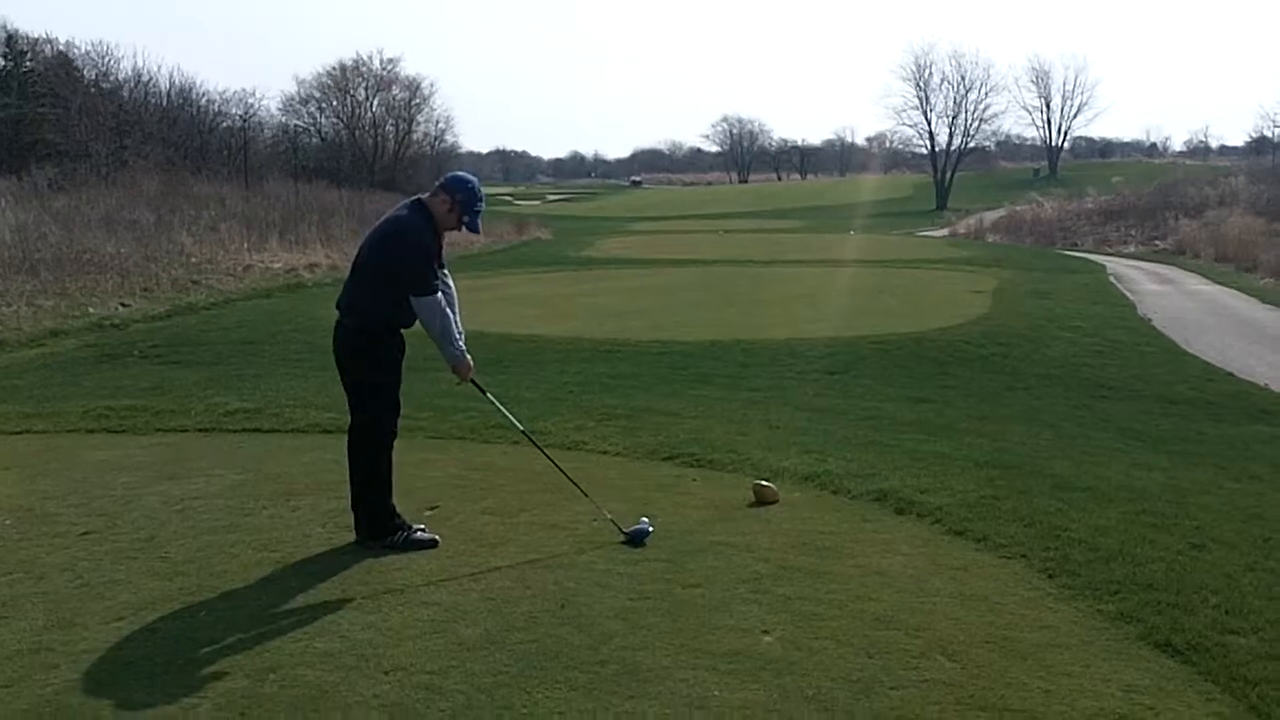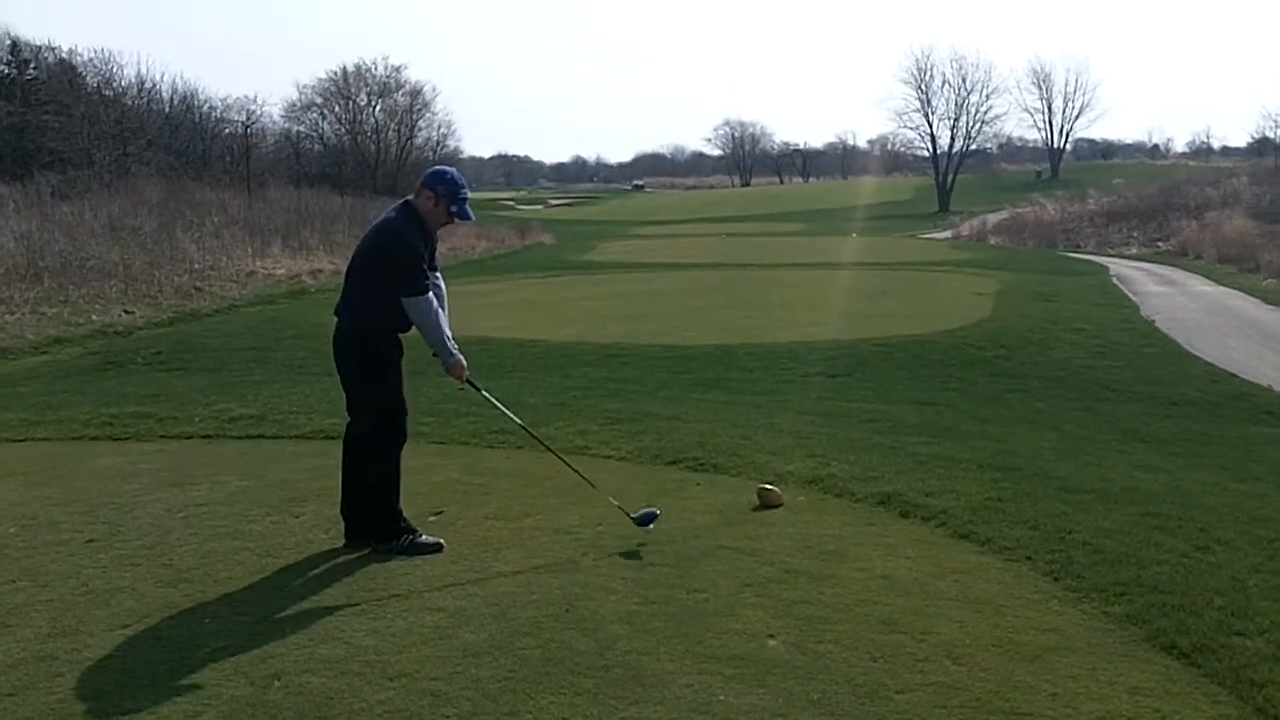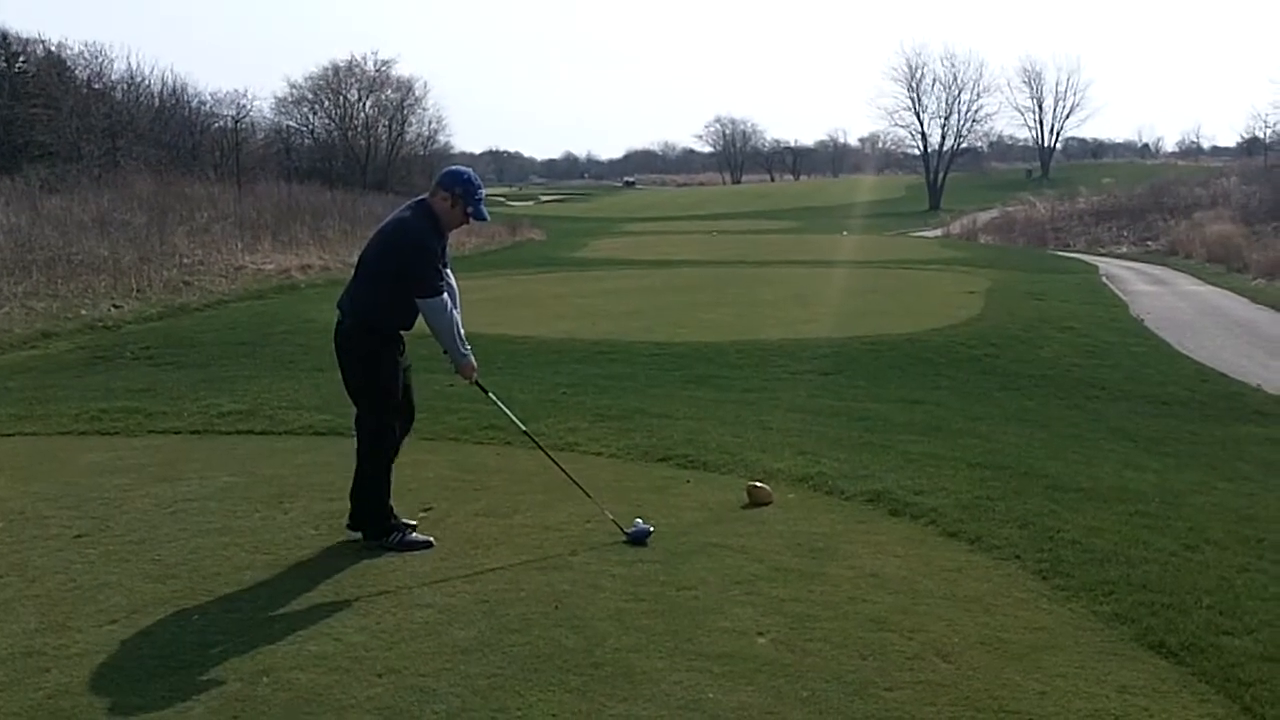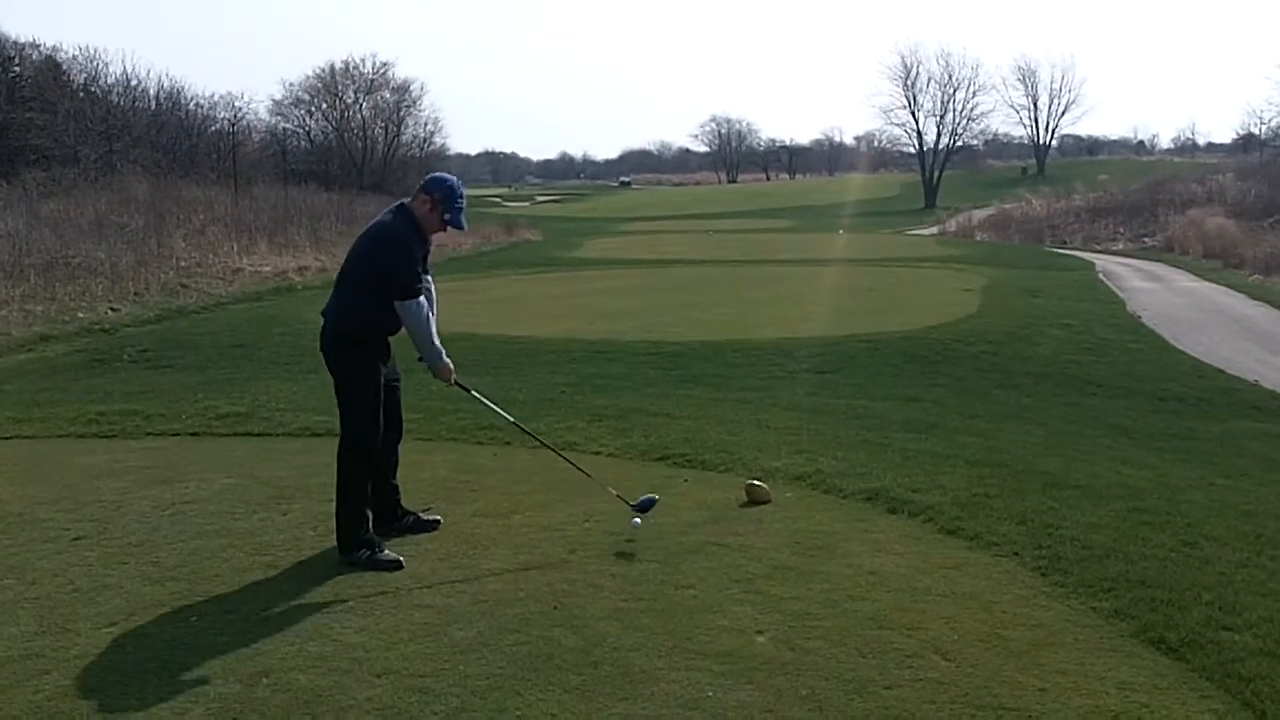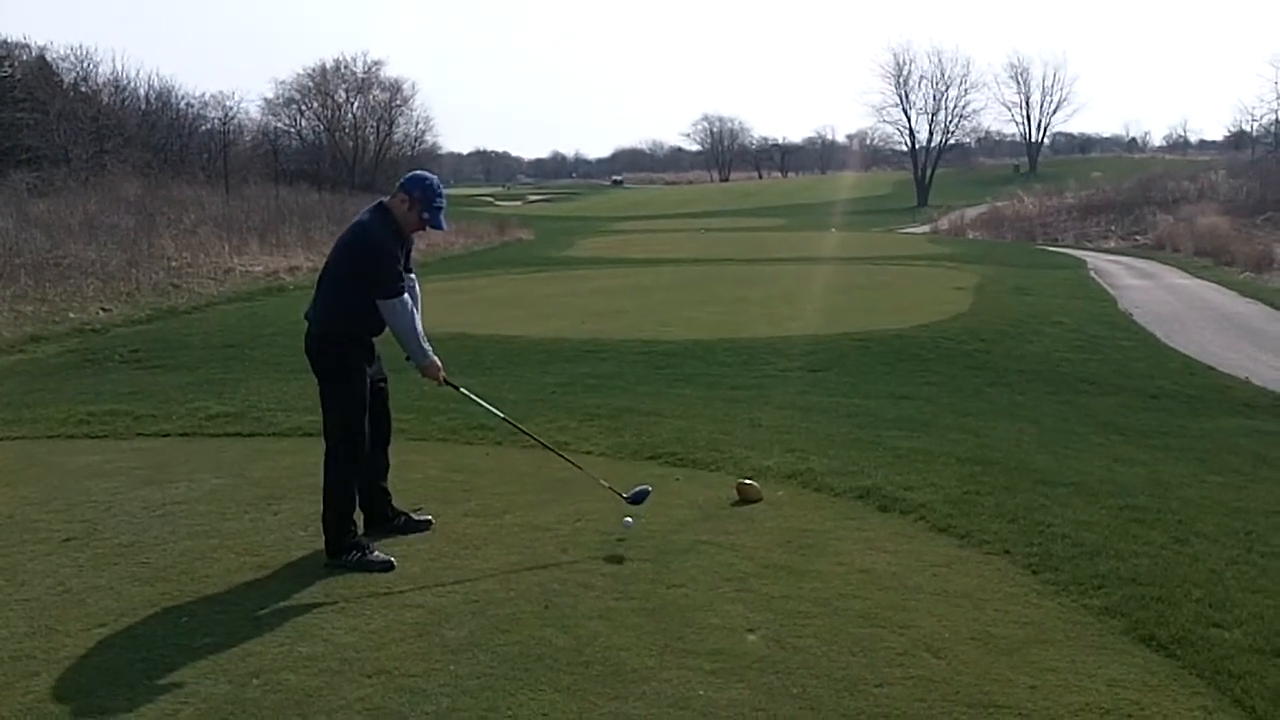
dt=1s
person 1, frame 1
left shoulder: (422, 224)
right shoulder: (410, 232)
left elbow: (443, 286)
right elbow: (430, 305)
left wrist: (460, 346)
right wrist: (456, 356)
left hip: (374, 334)
right hip: (364, 338)
left knee: (374, 427)
right knee: (376, 429)
left ankle: (374, 520)
right ankle: (380, 527)
person 1, frame 2
left shoulder: (420, 228)
right shoulder: (398, 235)
left elbow: (434, 287)
right elbow: (421, 304)
left wrist: (448, 346)
right wrist: (449, 355)
left hip: (371, 338)
right hip: (365, 341)
left knee: (367, 430)
right knee: (386, 431)
left ankle: (360, 525)
right ankle: (389, 530)
person 1, frame 3
left shoulder: (428, 224)
right shoulder: (414, 233)
left elbow: (445, 286)
right elbow: (435, 305)
left wrist: (459, 348)
right wrist: (461, 355)
left hip: (378, 333)
right hip: (365, 336)
left knee: (398, 417)
right knee: (380, 426)
left ankle: (366, 511)
right ankle: (377, 524)
person 1, frame 4
left shoulder: (412, 231)
right shoulder: (395, 237)
left elbow: (424, 291)
right elbow: (412, 308)
left wrist: (435, 352)
right wrist: (437, 360)
left hip: (372, 339)
right hip: (350, 341)
left knee: (388, 429)
right knee: (362, 436)
left ankle: (388, 513)
right ankle: (355, 539)
person 1, frame 5
left shoulder: (395, 231)
right shoulder: (374, 236)
left elbow: (408, 288)
right elbow: (396, 307)
left wrist: (420, 350)
right wrist: (424, 358)
left hip: (357, 340)
right hip: (334, 344)
left knee: (376, 430)
right knee: (349, 439)
left ankle: (379, 514)
right ankle: (342, 543)
